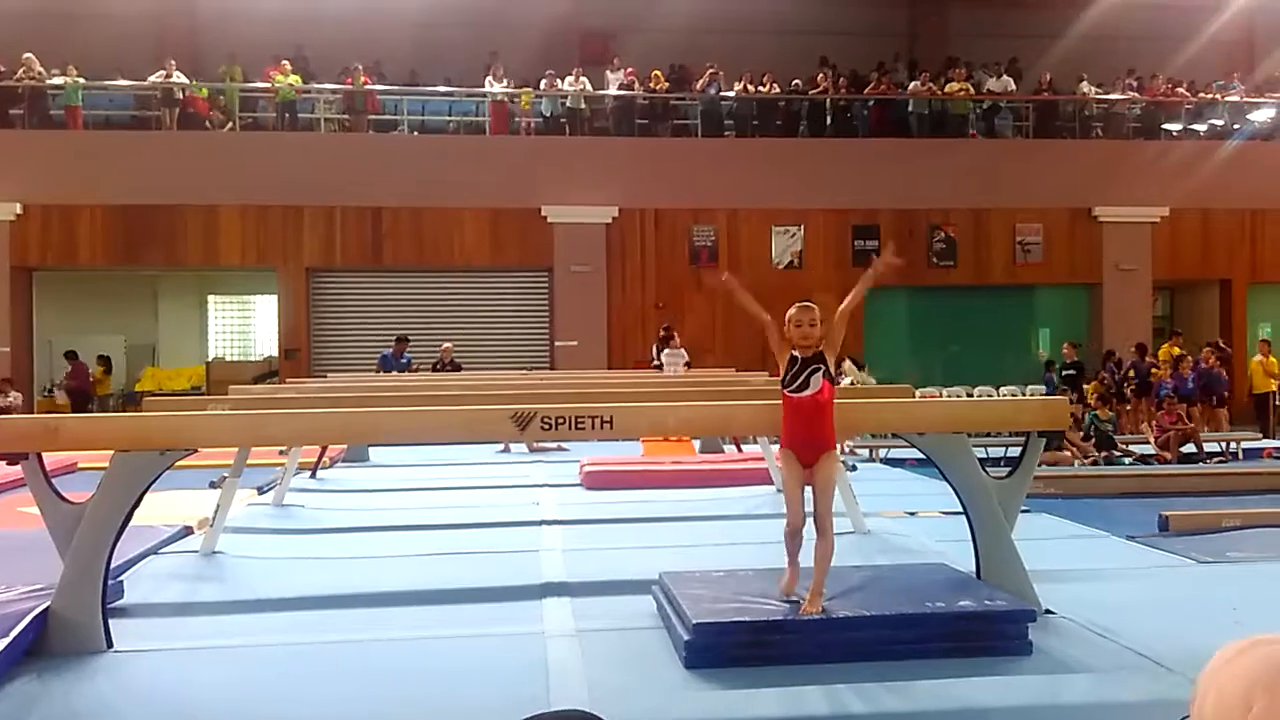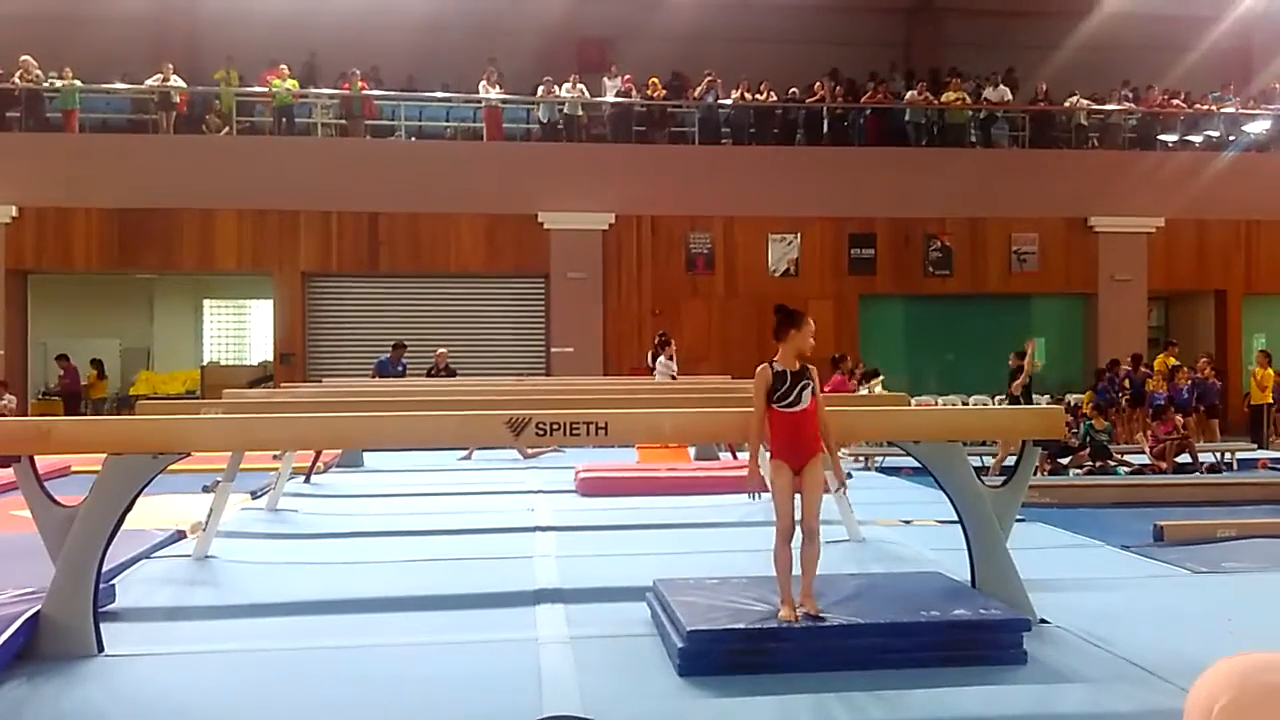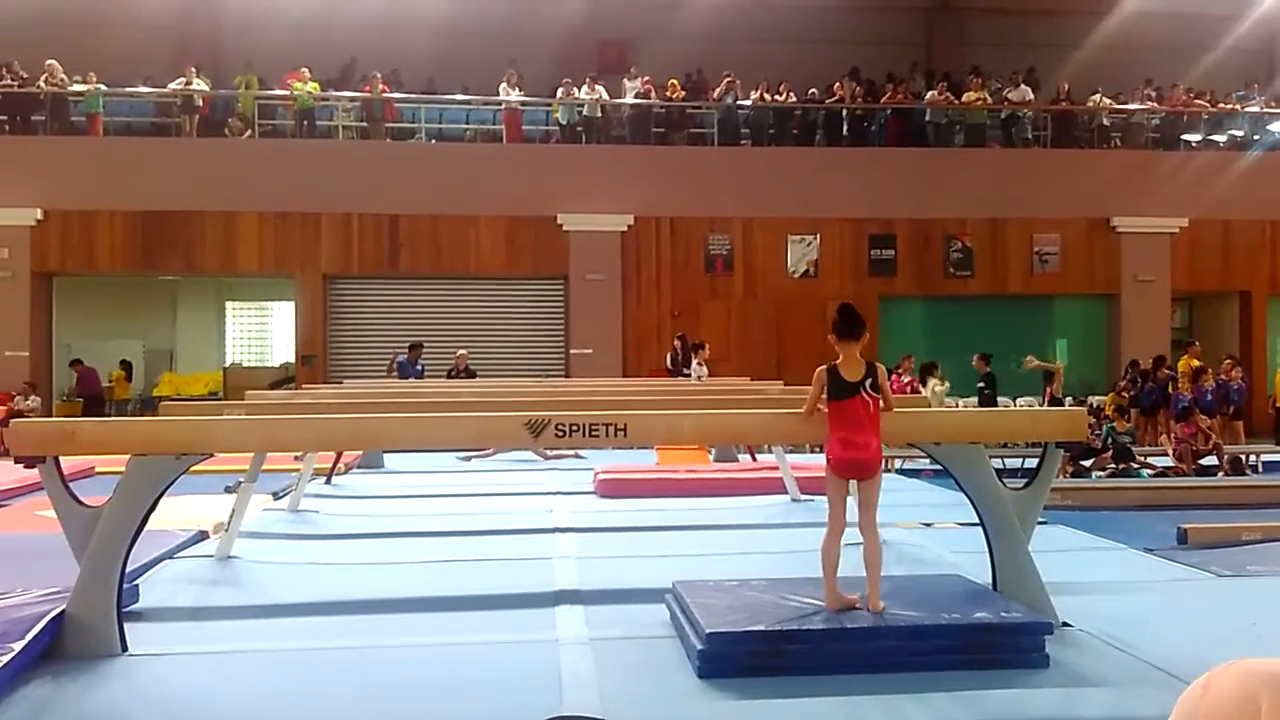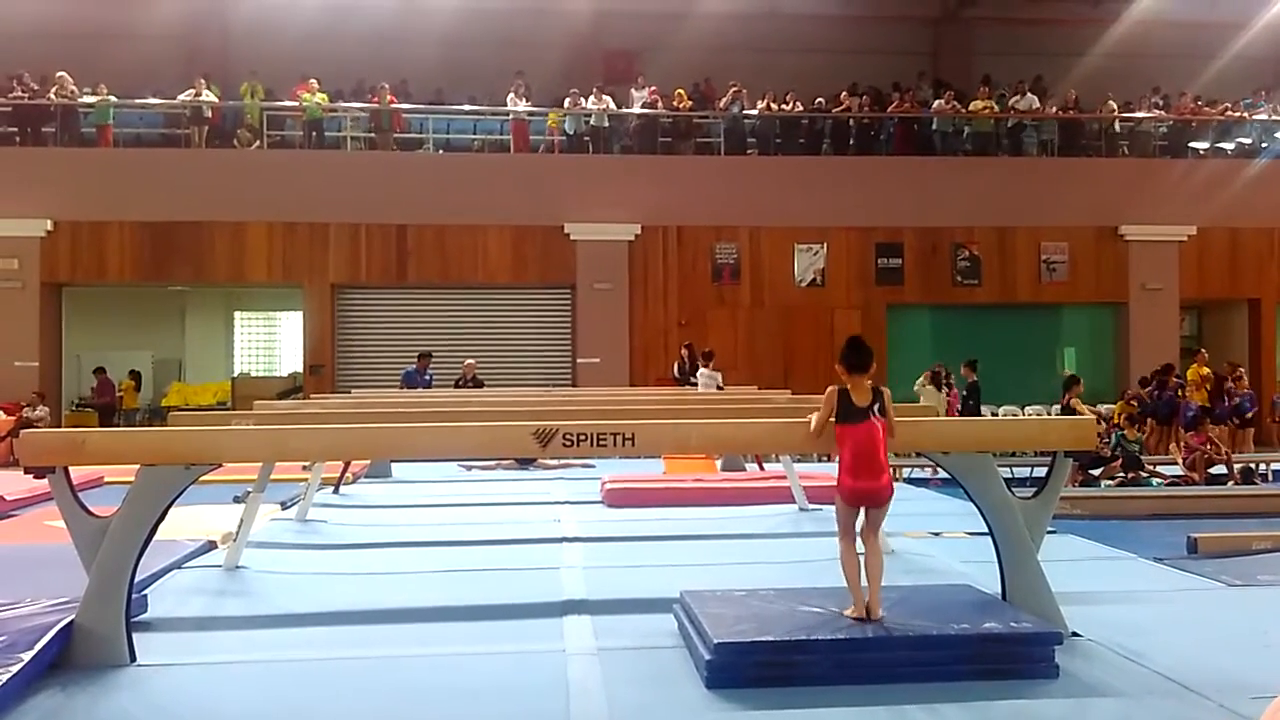
dt=1s
person 1, frame 1
left shoulder: (829, 353)
right shoulder: (783, 353)
left elbow: (846, 311)
right elbow: (764, 319)
left wrist: (874, 271)
right wrist: (736, 288)
left hip: (825, 450)
right hip: (791, 450)
left knee: (824, 522)
right knee: (794, 518)
left ankle: (816, 590)
right ankle: (793, 566)
person 1, frame 2
left shoulder: (811, 373)
right shoulder: (766, 372)
left elbow: (821, 421)
right elbow: (758, 422)
left wrist: (835, 462)
right wrist: (753, 466)
left hip: (812, 456)
right hip: (781, 459)
left knee: (811, 526)
right knee: (785, 528)
left ankle: (807, 594)
right ankle: (786, 600)
person 1, frame 3
left shoulder: (824, 373)
right shoulder: (878, 370)
left elbow: (808, 412)
right elbow: (890, 406)
left wrist: (812, 408)
left hip: (838, 457)
right hip: (870, 457)
left knee: (835, 526)
right knee: (869, 525)
left ankle: (832, 594)
right ankle: (873, 597)
person 1, frame 4
left shoulder: (835, 394)
right shoulder: (882, 394)
left elbow: (816, 432)
left wrist: (814, 416)
left hip: (851, 486)
right hip: (881, 486)
left knee: (847, 540)
right knee: (871, 538)
left ankle: (858, 603)
right ankle: (874, 603)
